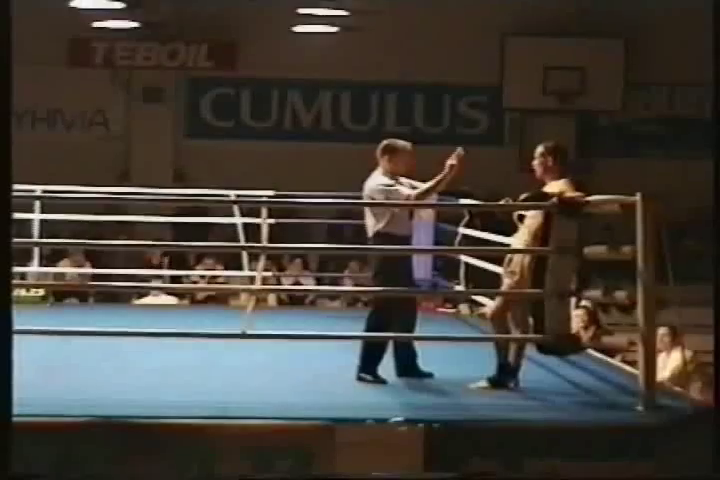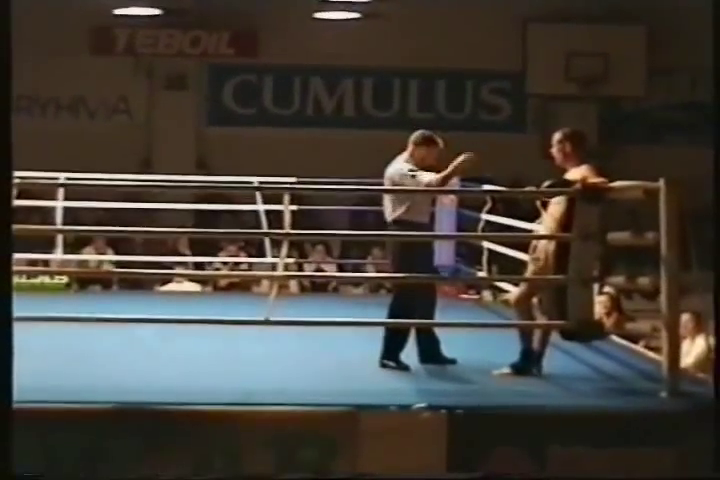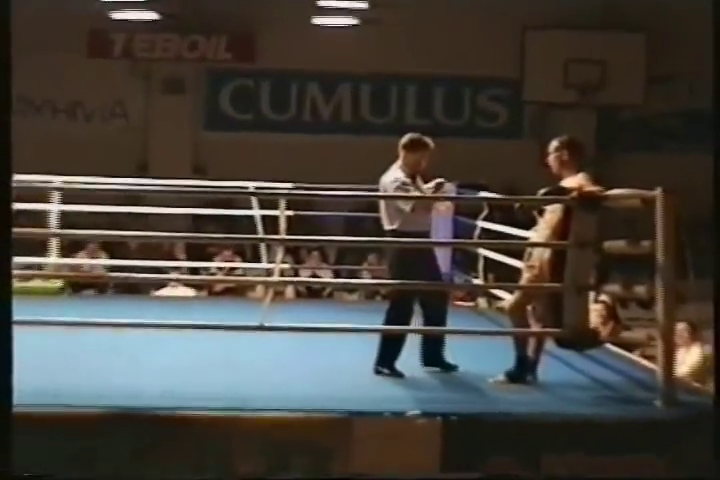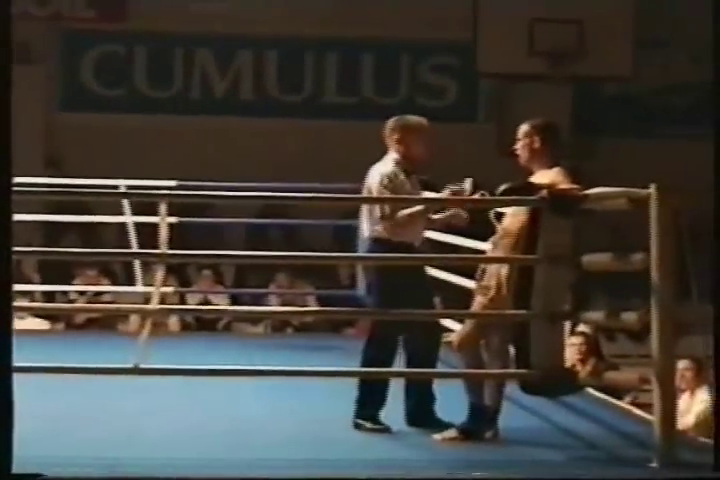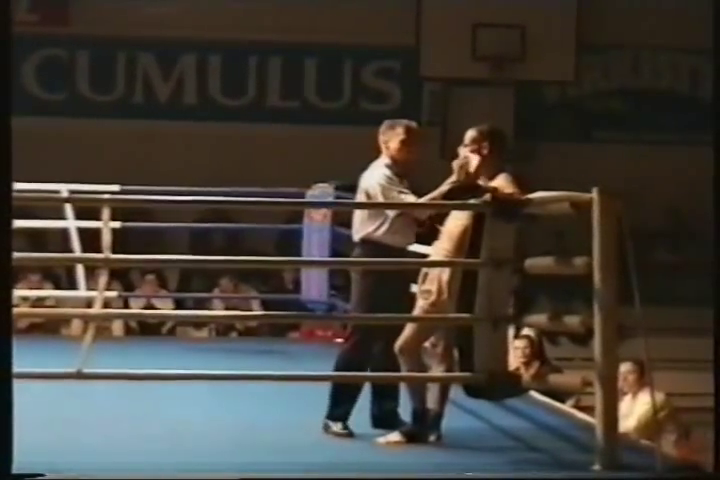
dt=1s
person 1, frame 1
left shoulder: (562, 186)
right shoulder: (548, 190)
left elbow: (579, 199)
right wrist: (518, 214)
left hip: (530, 261)
right hip: (520, 258)
left knee: (496, 312)
right knee: (518, 317)
left ankle: (505, 372)
right ankle: (507, 373)
person 1, frame 2
left shoulder: (584, 173)
right shoulder: (569, 177)
left elbow: (602, 184)
right wrist: (542, 199)
left hip: (555, 247)
right hip: (546, 245)
left knee: (520, 299)
right knee: (545, 304)
left ankle: (530, 358)
right ankle: (531, 358)
person 1, frame 3
left shoulder: (581, 181)
right shoulder: (566, 184)
left elbow: (599, 194)
left hip: (550, 257)
right hip: (540, 255)
left knee: (515, 306)
right knee: (539, 311)
left ankle: (524, 367)
right ankle: (525, 367)
person 1, frame 4
left shoulder: (554, 177)
right shoulder: (535, 182)
left hip: (511, 276)
right hip: (497, 272)
left knee: (465, 340)
right knee: (494, 345)
right ankle: (483, 419)
person 1, frame 5
left shoulder: (500, 182)
right shoulder: (474, 185)
left elbow: (520, 200)
left wrist: (490, 194)
right wrist: (458, 178)
left hip: (451, 278)
right hip: (439, 274)
left knee: (406, 346)
right knee: (441, 349)
right ankle: (427, 423)
person 2, frame 1
left shoulder: (399, 181)
right shoulder: (377, 184)
left elbow: (427, 189)
right elbow: (416, 197)
left wrist: (451, 170)
right wrist: (445, 173)
left hip: (400, 246)
right hip: (386, 247)
left knee: (406, 307)
right knee: (383, 309)
left ankle: (406, 364)
right ankle: (366, 368)
person 2, frame 2
left shoulder: (414, 170)
right shoulder: (400, 170)
left elbow: (434, 183)
right elbow: (435, 182)
left wrist: (451, 171)
right wrist: (457, 165)
left hip: (418, 234)
right hip: (406, 235)
left knee: (425, 293)
right knee: (406, 294)
left ankle: (429, 350)
right ankle: (389, 355)
person 2, frame 3
left shoulder: (414, 178)
right shoulder: (393, 180)
left elbow: (424, 205)
right elbow: (419, 205)
left wrist: (431, 191)
right wrist: (432, 191)
left hip: (421, 242)
right hip: (404, 244)
left knee: (436, 298)
right knee: (401, 305)
left ankle: (433, 355)
right ankle: (384, 362)
person 2, frame 4
left shoulder: (409, 177)
right shoulder: (383, 175)
right elbow: (394, 222)
left wrist: (444, 217)
left hip: (407, 258)
right hip: (386, 258)
left knee: (425, 334)
right knee: (384, 337)
left ankle: (420, 409)
right ankle: (366, 412)
person 2, frame 5
left shoulder: (396, 179)
right shoulder: (378, 177)
left elbow: (414, 217)
right elbow: (419, 208)
right wrist: (453, 182)
left hip: (395, 259)
right hip: (374, 260)
left knee: (390, 339)
right knee: (362, 338)
left ankle: (385, 412)
right ankle: (336, 415)
